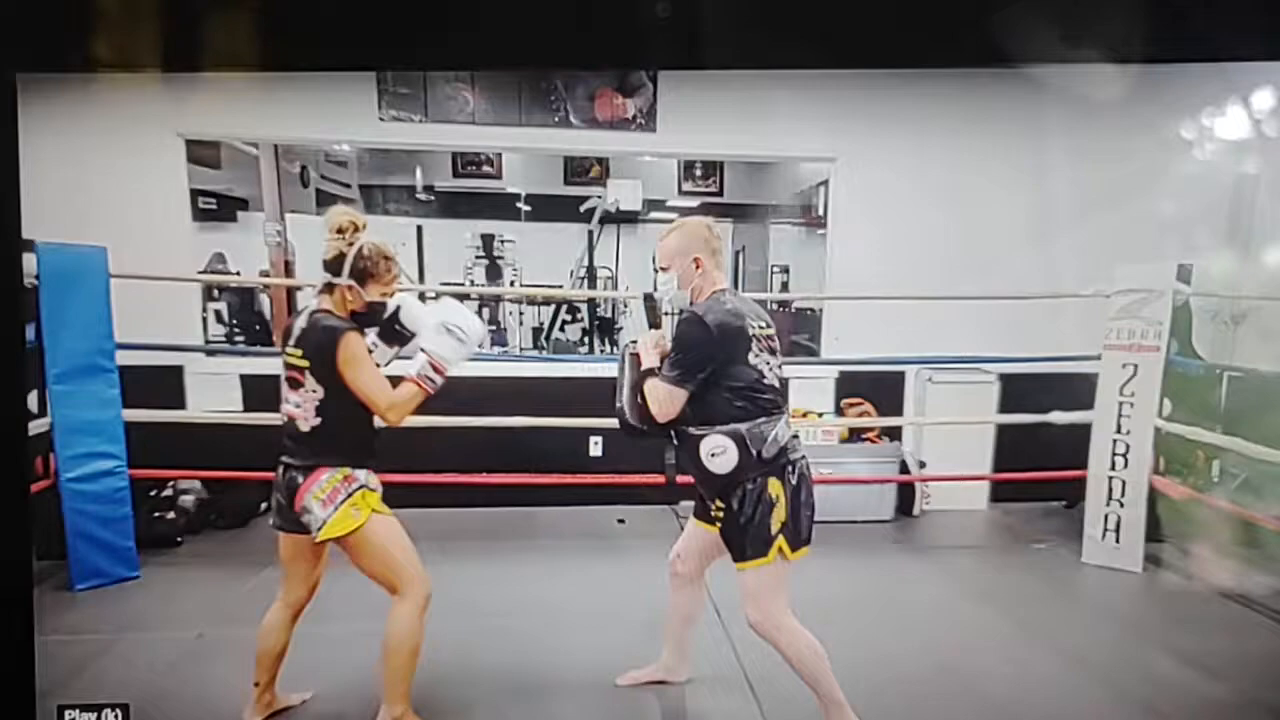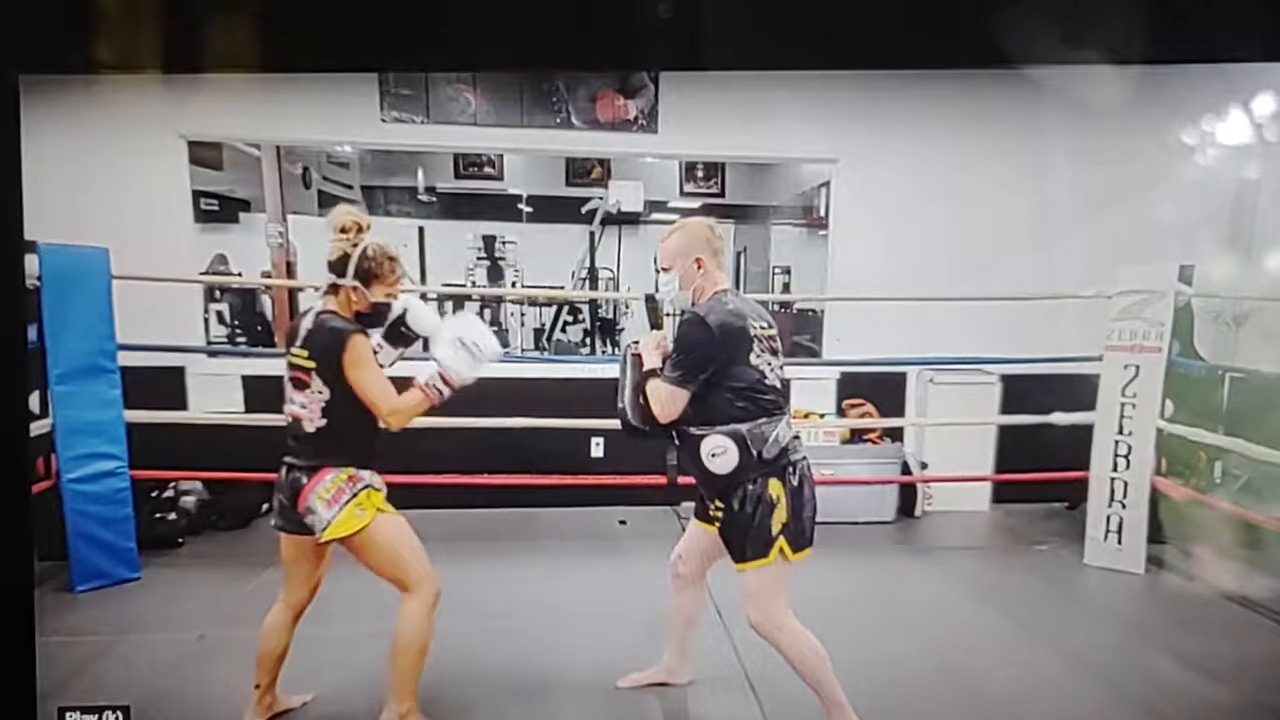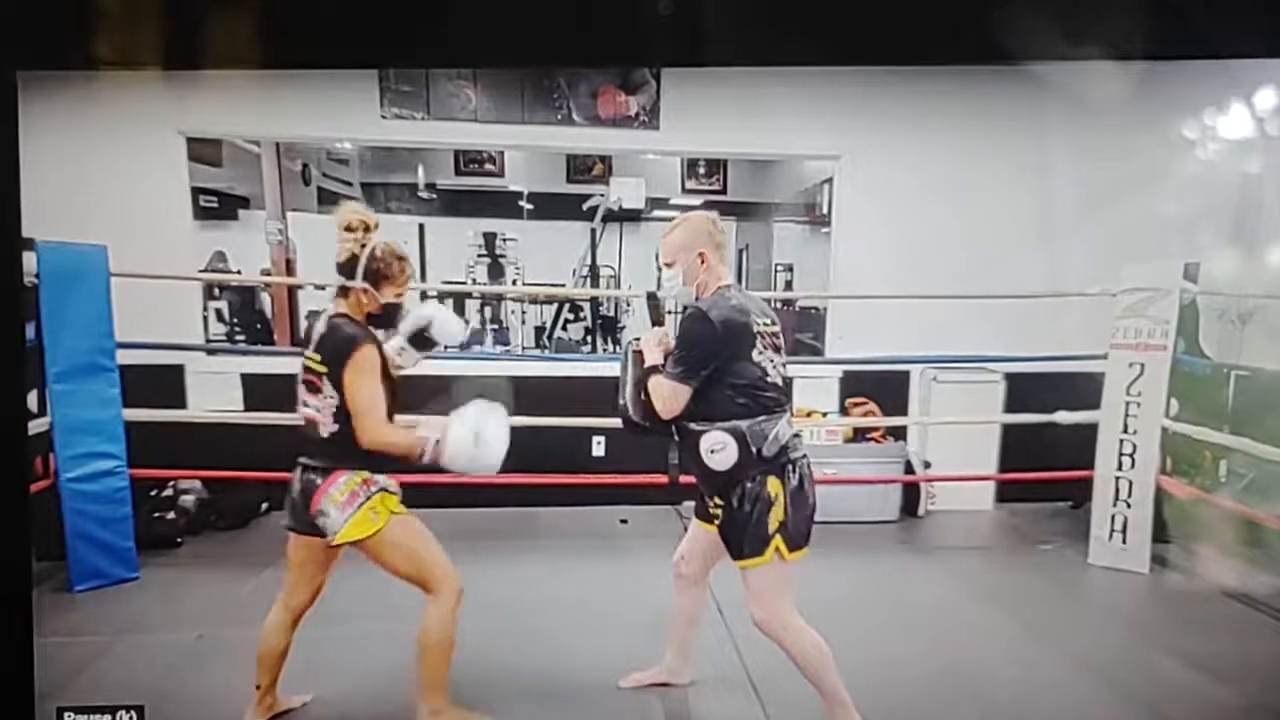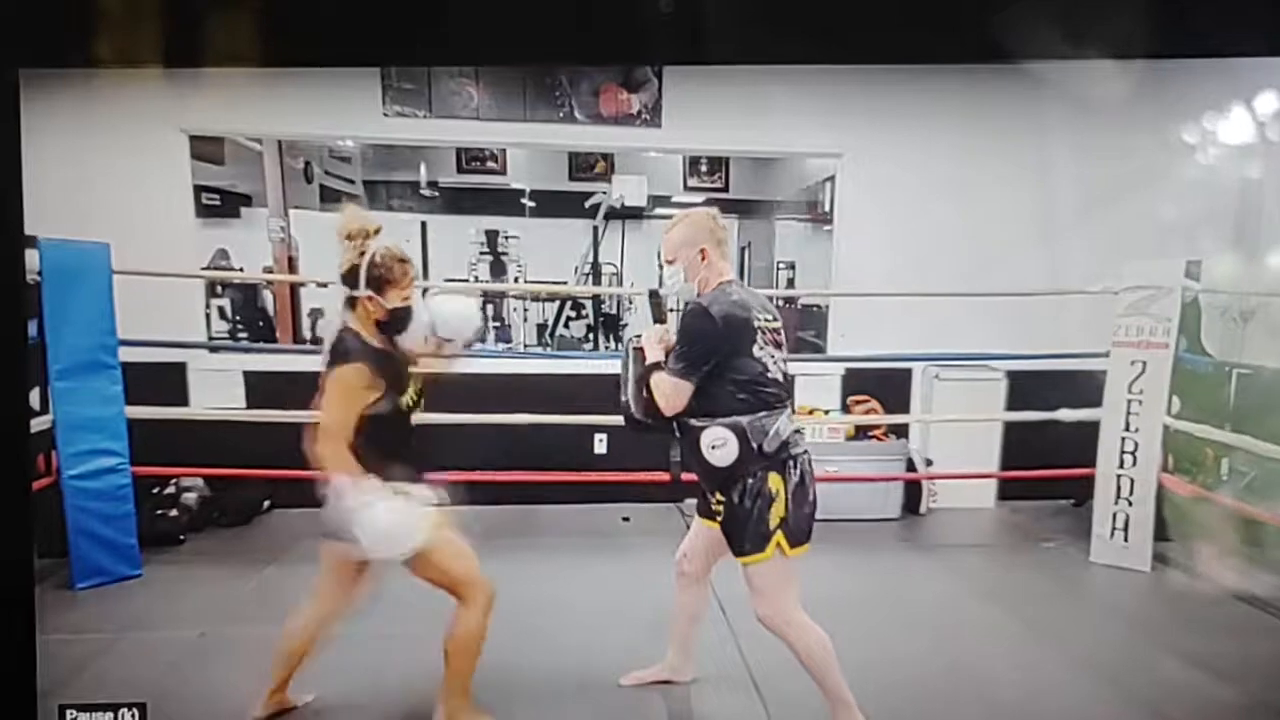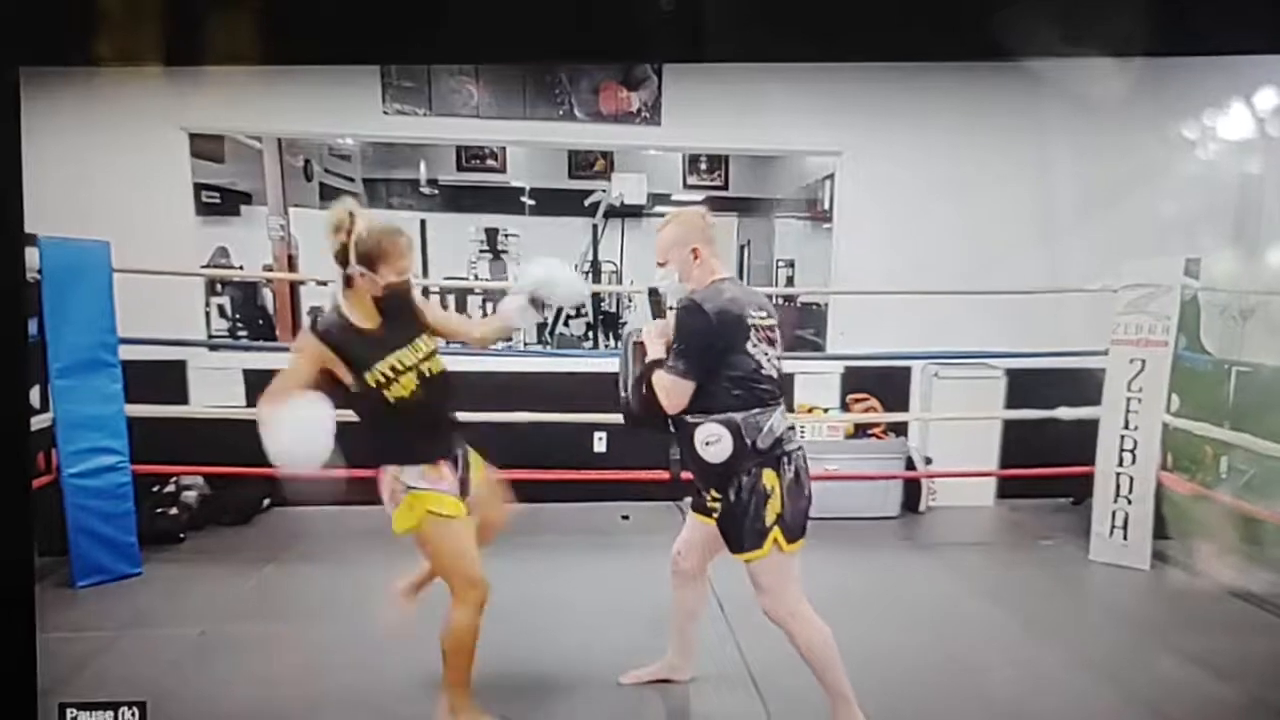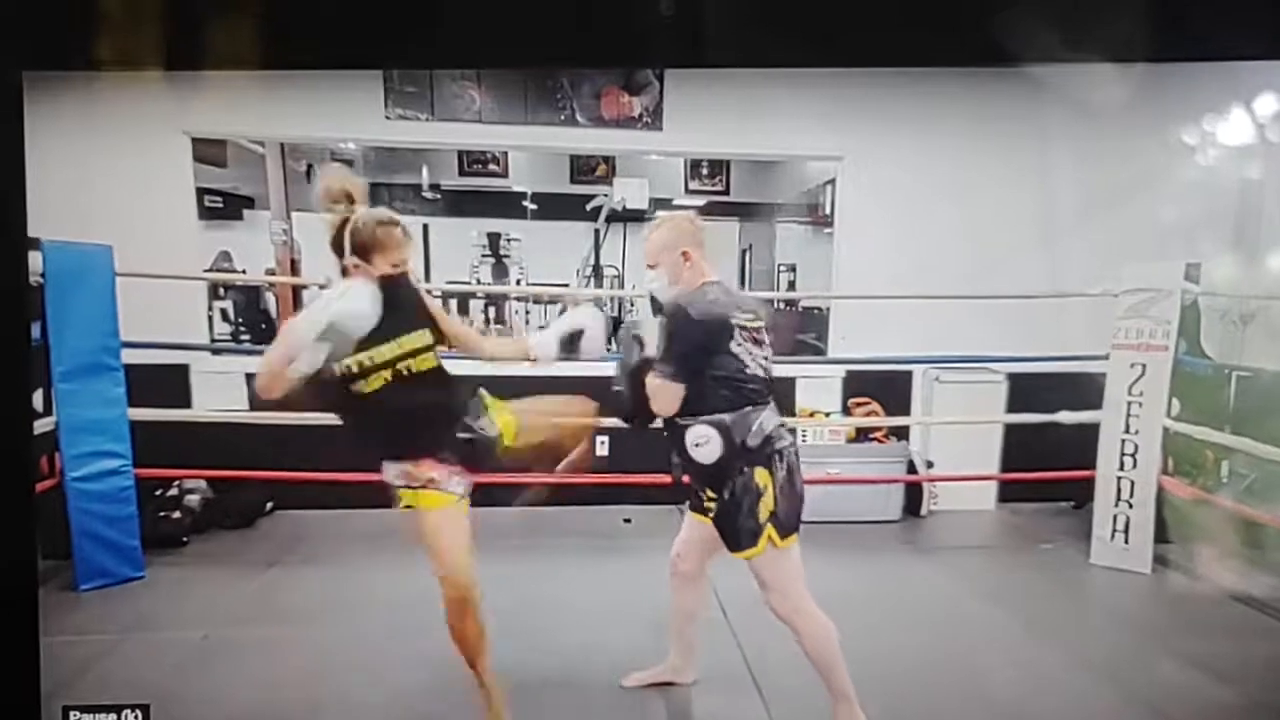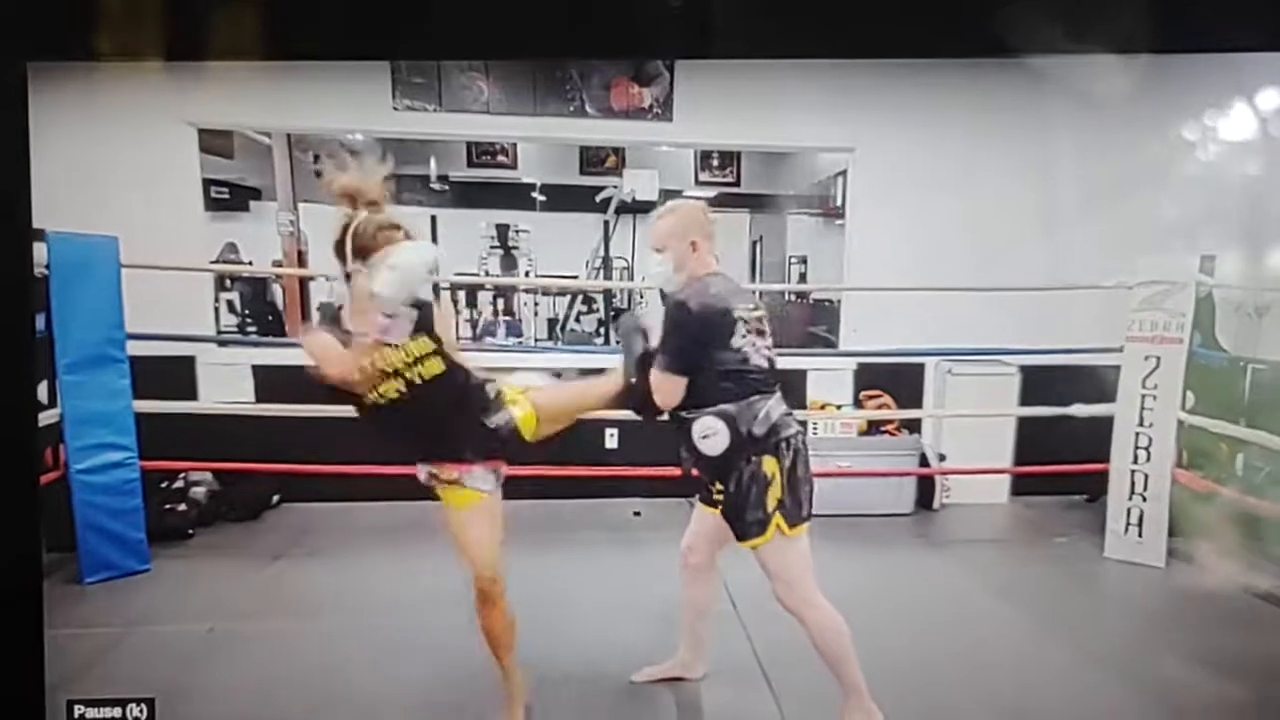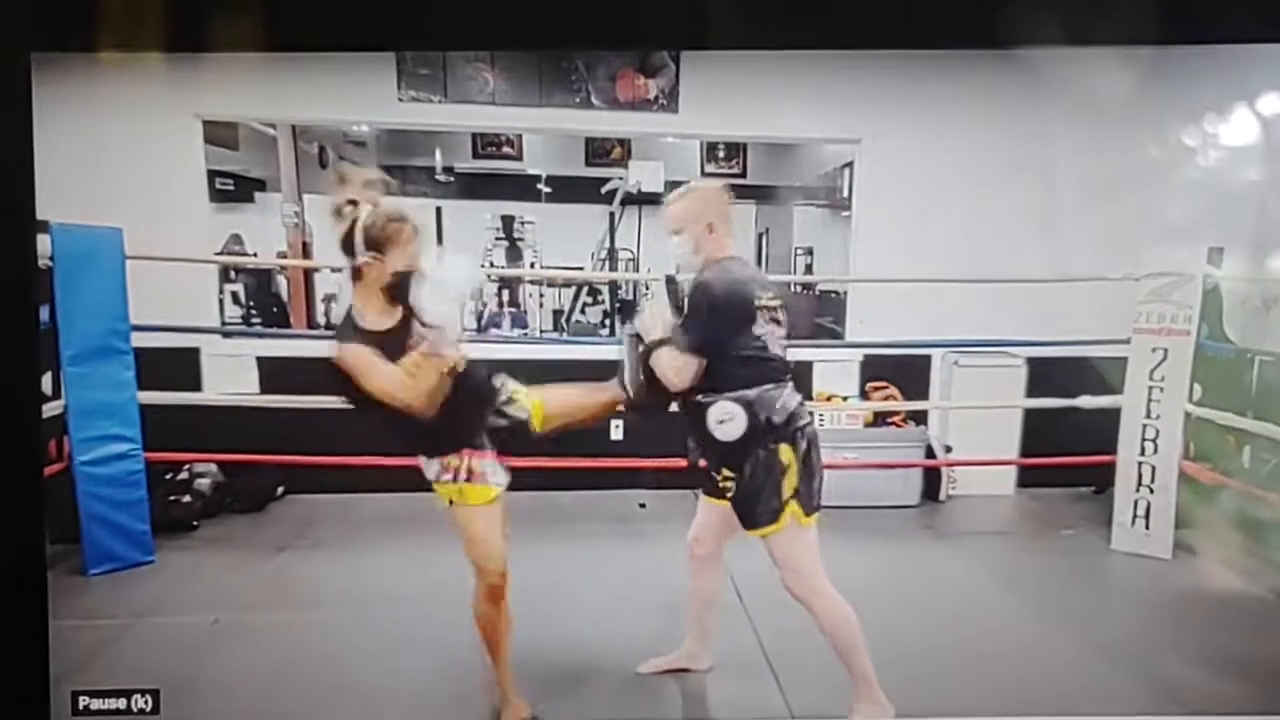
dt=0.1s
person 1, frame 1
left shoulder: (302, 323)
right shoulder: (341, 337)
right elbow: (391, 407)
left wrist: (388, 340)
right wrist: (437, 359)
left hip: (294, 479)
right hip: (335, 485)
left knee: (292, 596)
right knee: (414, 589)
person 1, frame 2
left shoulder: (307, 325)
right shoulder: (348, 339)
right elbow: (394, 414)
left wrist: (393, 341)
right wrist: (449, 373)
left hip: (296, 480)
right hip: (340, 485)
left knee: (293, 598)
right knee: (423, 587)
person 1, frame 3
left shoulder: (326, 328)
right shoulder: (357, 347)
right elbow: (372, 434)
left wrist: (414, 340)
right wrist: (443, 442)
left hip: (310, 484)
right hip: (352, 488)
left knee: (294, 600)
right knee: (446, 588)
person 1, frame 4
left shoulder: (373, 338)
right shoulder: (355, 361)
left elbow: (402, 363)
right elbow: (326, 445)
left wrist: (436, 340)
right wrist: (362, 502)
left hip: (375, 489)
right hip: (375, 494)
left knee: (331, 600)
right knee: (477, 594)
person 1, frame 5
left shoulder: (408, 306)
right shoulder: (326, 337)
left elbow: (476, 333)
right elbow: (276, 400)
left wrist: (524, 303)
left hip: (447, 446)
right hip: (412, 475)
left knee: (491, 524)
right knee: (473, 590)
left ankle: (418, 581)
person 1, frame 6
left shoulder: (411, 297)
right shoulder: (324, 321)
left elbow: (476, 344)
right elbow: (270, 387)
left wrist: (546, 344)
right wrist: (303, 343)
left hip: (471, 421)
right hip: (422, 467)
left knee: (581, 414)
right knee: (460, 589)
left ankle: (562, 463)
person 1, frame 7
left shoulder: (421, 298)
right shoulder: (330, 337)
left elbow: (451, 358)
right elbow: (350, 373)
right wrist: (387, 315)
left hip: (491, 411)
right hip: (452, 464)
left knee: (596, 392)
right knee: (487, 585)
person 1, frame 8
left shoulder: (420, 299)
right shoulder: (352, 344)
left elbow: (449, 367)
right elbow: (419, 399)
right wrist: (436, 337)
left hip: (497, 405)
right hip: (458, 456)
left knee: (603, 394)
right knee: (492, 574)
person 2, frame 1
left shoulder: (703, 321)
right shoulder: (748, 313)
left elbow: (664, 407)
left wrist: (650, 360)
right wrist: (672, 357)
left hip: (760, 483)
right hip: (736, 478)
left knee: (767, 616)
right knee: (684, 564)
right ankle: (672, 664)
person 2, frame 2
left shoulder: (705, 322)
right shoulder: (750, 314)
left elbow: (666, 408)
left wrist: (651, 361)
right wrist: (674, 358)
left hip: (761, 484)
right hip: (737, 479)
left knee: (768, 616)
right knee: (685, 566)
right ankle: (674, 666)
person 2, frame 3
left shoulder: (707, 317)
right shoulder: (754, 309)
left elbow: (668, 404)
left wrist: (653, 357)
right wrist: (676, 355)
left hip: (761, 482)
right hip: (739, 477)
left knee: (772, 615)
right knee: (688, 566)
right ankle: (676, 666)
person 2, frame 4
left shoulder: (708, 312)
right shoulder: (756, 305)
left elbow: (671, 400)
left wrist: (654, 354)
right wrist: (677, 352)
left hip: (762, 478)
right hip: (742, 473)
left knee: (776, 610)
right knee: (691, 563)
right ankle: (677, 664)
person 2, frame 5
left shoulder: (701, 310)
right shoulder: (750, 302)
left elbow: (672, 400)
left wrist: (658, 354)
right wrist: (676, 347)
left hip: (759, 473)
right hip: (735, 469)
left knee: (781, 605)
right knee: (686, 561)
right ankle: (677, 662)
person 2, frame 6
left shoulder: (687, 314)
right shoulder: (739, 305)
left elbow: (664, 403)
left wrist: (649, 357)
right wrist: (665, 354)
left hip: (752, 472)
right hip: (731, 468)
left knee: (788, 600)
right knee: (685, 562)
right ankle: (679, 664)
person 2, frame 7
left shoulder: (691, 305)
right shoulder: (734, 294)
left elbow: (666, 397)
left wrist: (648, 353)
right wrist: (664, 356)
left hip: (760, 462)
right hip: (734, 459)
left knee: (795, 592)
right knee: (696, 555)
right ankle: (689, 659)
person 2, frame 8
left shoulder: (713, 287)
right shoulder: (749, 279)
left elbow: (678, 376)
left wrist: (656, 335)
right wrist: (673, 336)
left hip: (773, 449)
right hip: (744, 447)
left knee: (804, 581)
right knee: (702, 545)
right ankle: (695, 651)
